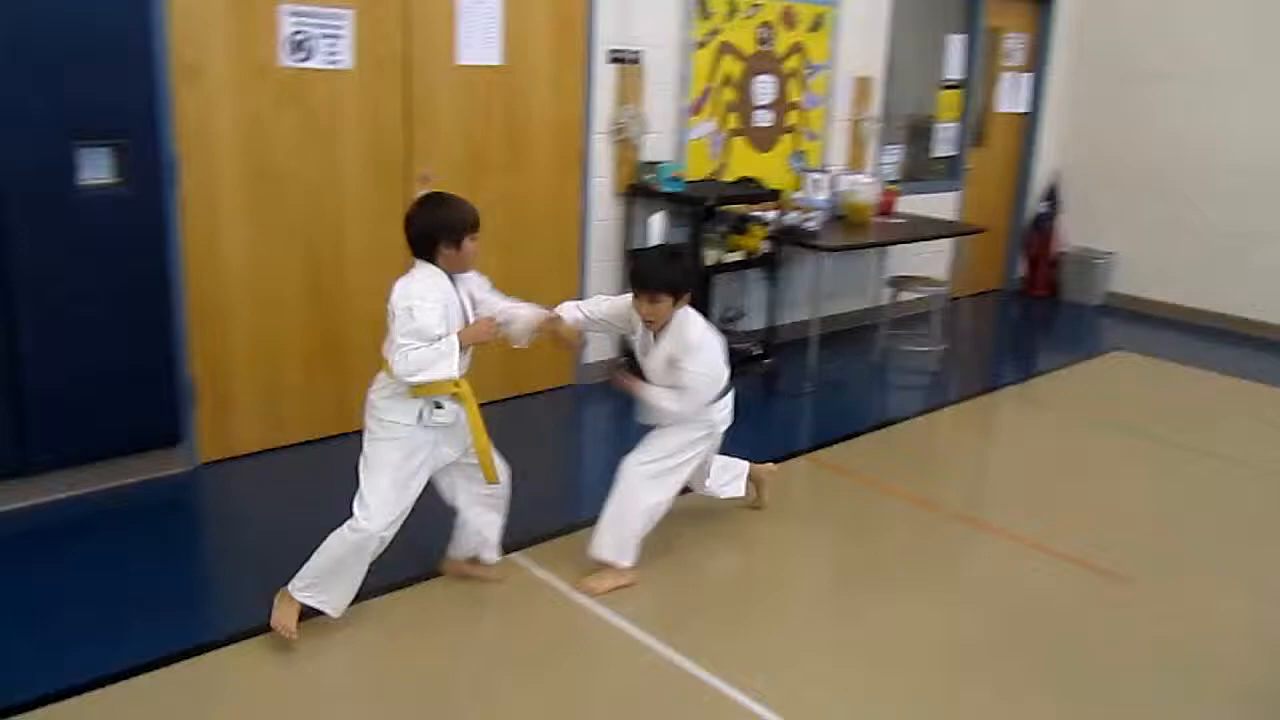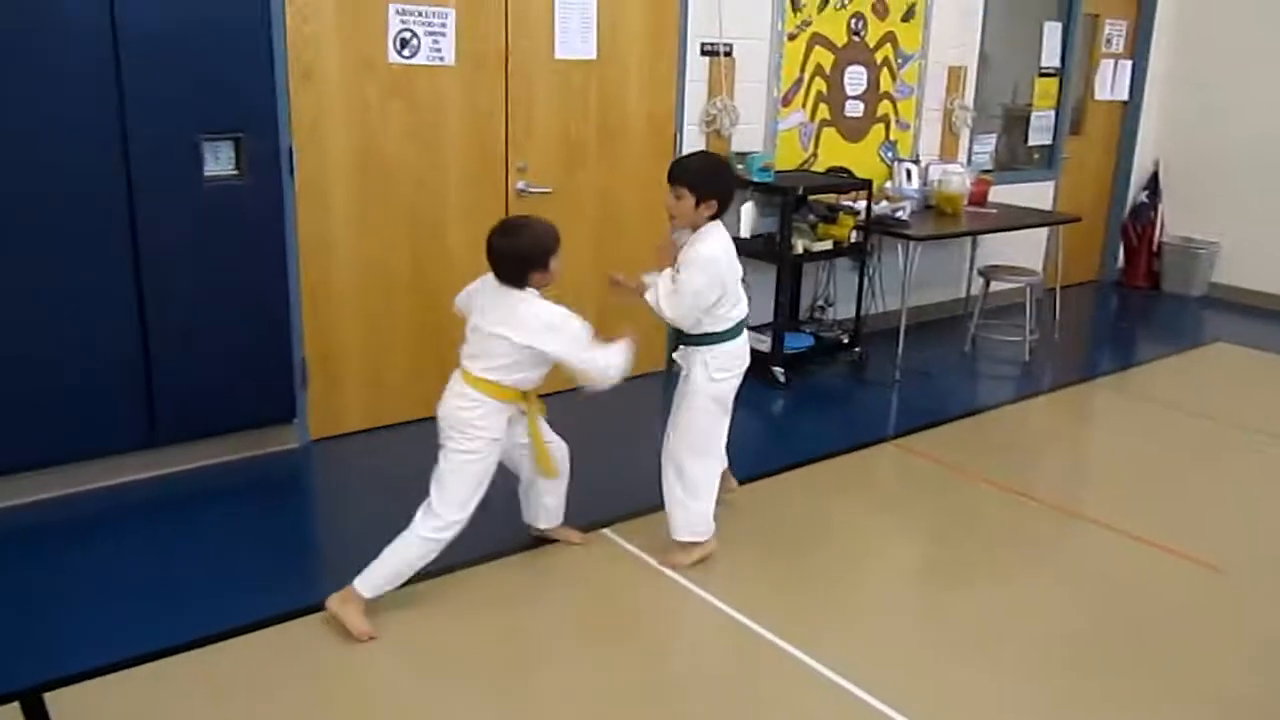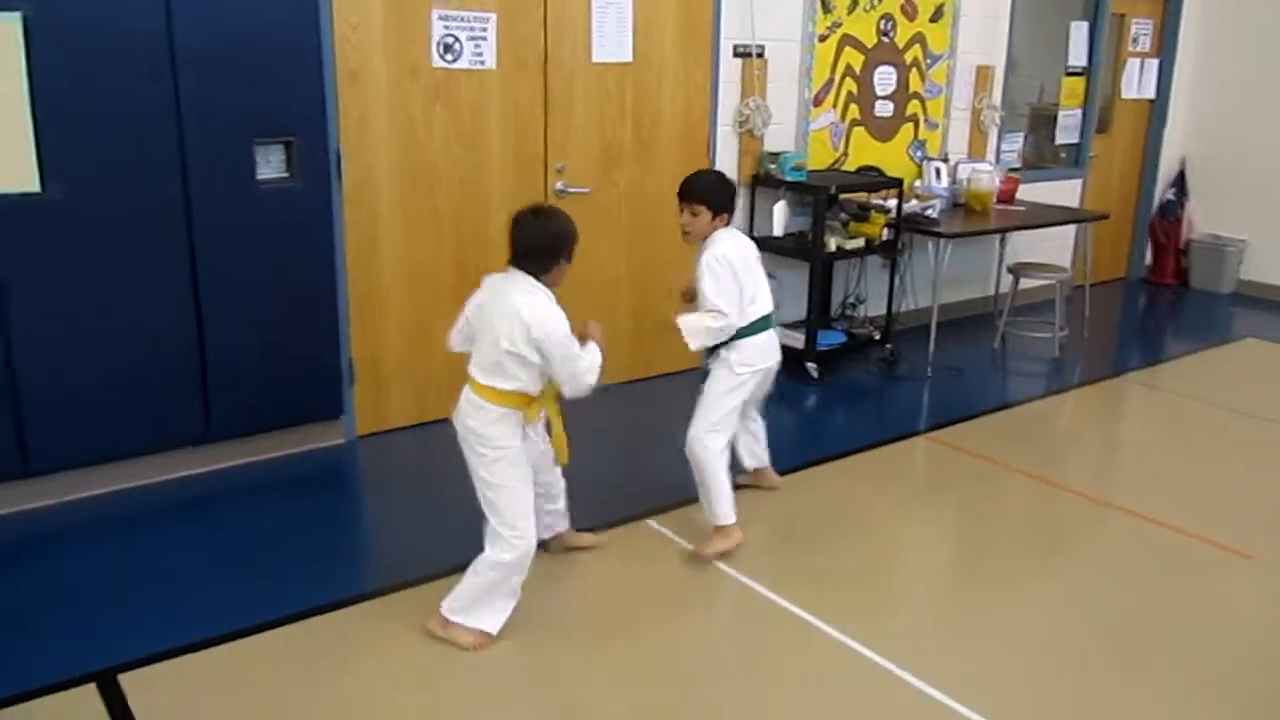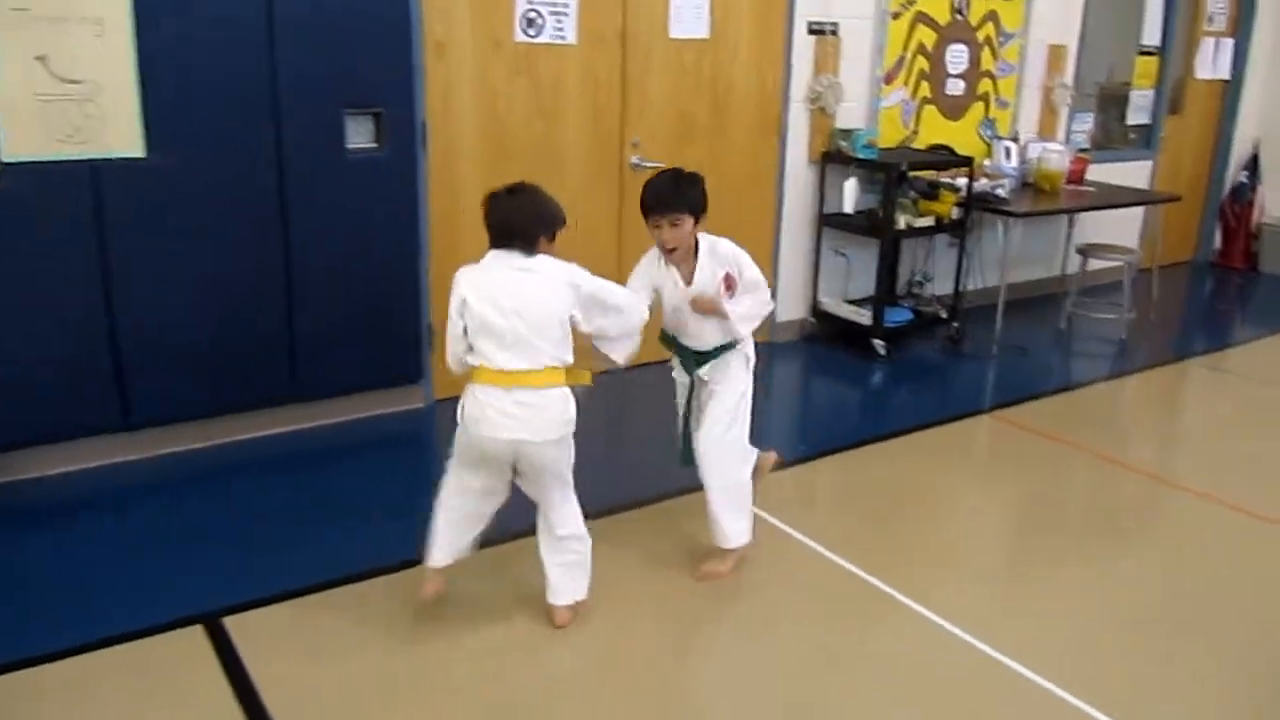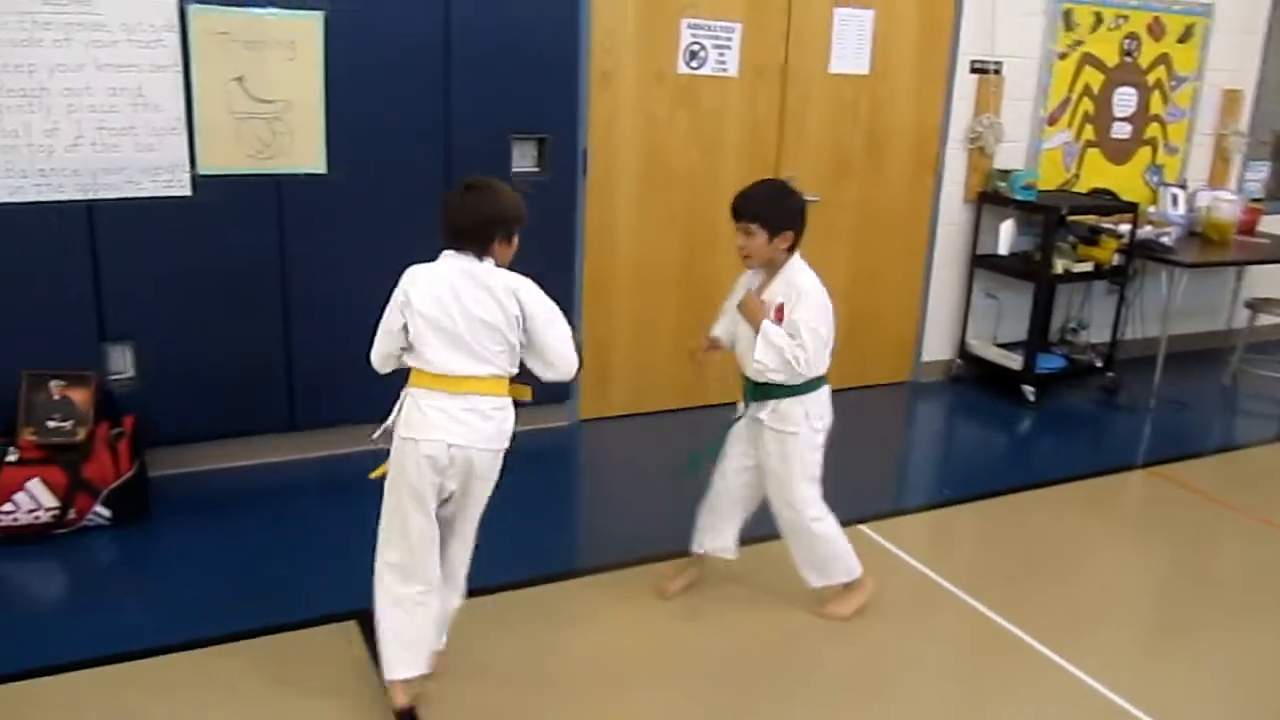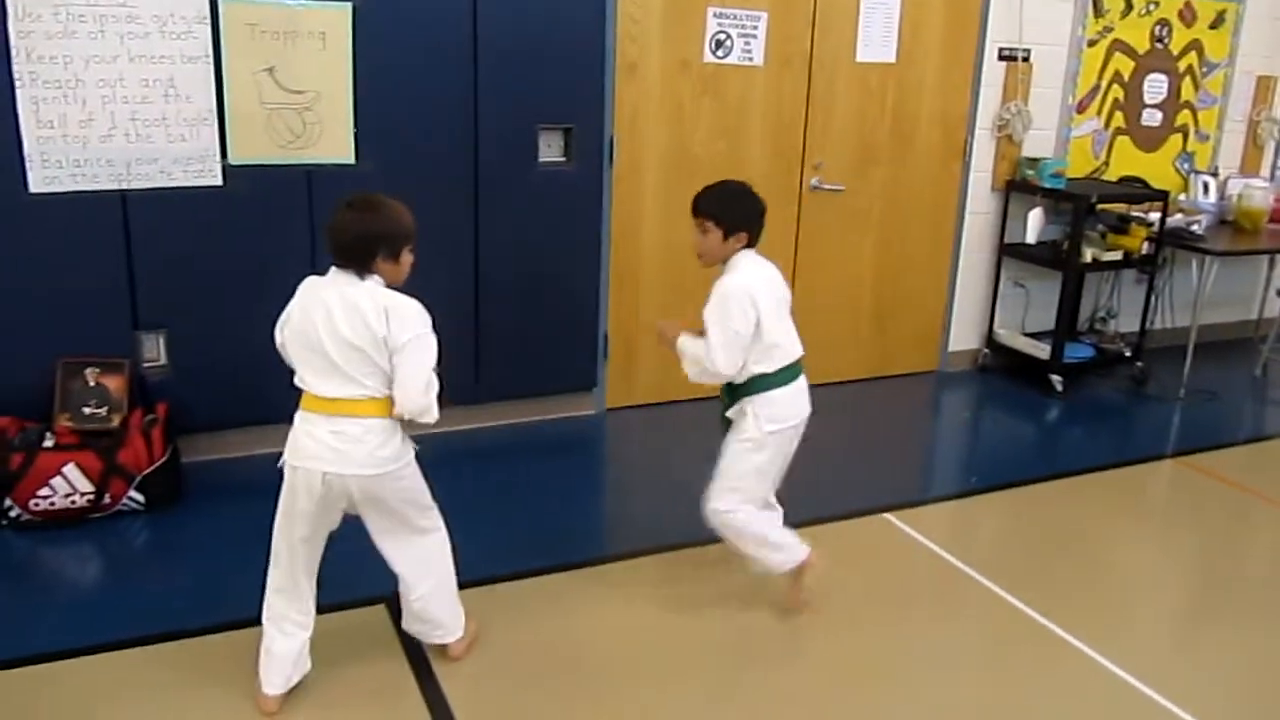
dt=0.5s
person 1, frame 1
left shoulder: (461, 281)
right shoulder: (419, 291)
left elbow: (501, 308)
right elbow: (409, 363)
left wrist: (543, 319)
right wrist: (466, 338)
left hip: (445, 410)
right hip: (402, 416)
left knee: (490, 479)
right knee: (374, 521)
left ankle: (463, 557)
right ankle: (296, 596)
person 1, frame 2
left shoulder: (489, 286)
right shoulder: (546, 320)
left elbow: (463, 305)
right elbow: (600, 369)
right wrist: (624, 346)
left hip: (498, 405)
right hip: (478, 417)
left knee: (554, 453)
right knee: (444, 517)
left ankle: (544, 523)
right ankle: (353, 596)
person 1, frame 3
left shoulder: (493, 287)
right shoulder: (544, 315)
left elbow: (460, 340)
right elbow: (577, 383)
right wrist: (592, 346)
left hip: (485, 410)
right hip: (498, 426)
left knee: (545, 472)
right knee: (515, 537)
left ankle: (555, 532)
right ankle: (454, 618)
person 1, frame 4
left shoulder: (468, 281)
right shoulder: (564, 278)
left elbow: (457, 360)
right elbow: (630, 312)
left hip: (486, 412)
right hip: (546, 414)
left knee: (467, 484)
right knee: (557, 502)
left ankle: (437, 569)
right ankle: (565, 598)
person 1, frame 5
left shoulder: (417, 281)
right shoulder: (519, 290)
left elbow: (383, 358)
right elbow: (562, 364)
left hip: (424, 425)
right hip: (486, 426)
left knee: (404, 555)
right knee: (454, 543)
right ankle: (424, 645)
person 1, frame 6
left shoulder: (307, 295)
right shoulder: (403, 312)
right elbow: (417, 405)
right wrist: (429, 380)
left hip: (312, 445)
right hip: (375, 451)
left knee: (292, 565)
right knee: (421, 537)
right ankle: (449, 632)
person 2, frame 1
left shoulder: (694, 338)
right shoulder: (634, 310)
left elbow: (686, 404)
right elbow: (590, 311)
left wrist: (641, 390)
right wrist: (563, 317)
left hip: (702, 414)
right hip: (681, 407)
left knee: (639, 473)
right knee: (696, 468)
left ankle: (617, 564)
right ankle: (752, 474)
person 2, frame 2
left shoulder: (707, 252)
right shoulder: (697, 237)
left elbow: (678, 310)
right elbow: (679, 278)
left wrist: (670, 271)
right wrist: (644, 286)
left hip: (712, 356)
right hip: (714, 349)
left knee: (688, 441)
right knee: (699, 432)
left ankle: (695, 536)
right ankle: (720, 474)
person 2, frame 3
left shoulder: (714, 257)
right shoulder: (739, 243)
left elbow: (724, 318)
left wrist: (684, 325)
right wrist: (699, 297)
left hip: (743, 351)
right hip: (764, 343)
left knee: (704, 436)
right knee: (743, 412)
left ankle: (726, 528)
right ankle: (762, 470)
person 2, frame 4
left shoulder: (726, 254)
right shoulder: (652, 266)
left elbow: (761, 300)
left wrist: (722, 309)
left hip: (728, 360)
right hip: (687, 362)
left knee: (718, 449)
right knee: (704, 438)
left ankle: (731, 543)
right ankle: (755, 460)
person 2, frame 5
left shoulder: (804, 289)
right shoulder: (756, 277)
left elbow: (801, 361)
right elbow: (733, 316)
left wrist: (760, 324)
right wrist: (715, 340)
left hip: (794, 411)
right hip: (761, 403)
left knee: (798, 505)
right knee: (731, 482)
left ankle: (854, 582)
right ankle: (697, 562)
person 2, frame 6
left shoulder: (735, 287)
right shoulder: (762, 271)
left elbow: (719, 363)
left wrist: (680, 340)
right wrist: (701, 334)
left hip: (769, 407)
right hip: (783, 392)
left knee: (725, 505)
right knee: (748, 489)
left ankle: (795, 560)
right ankle: (770, 545)
